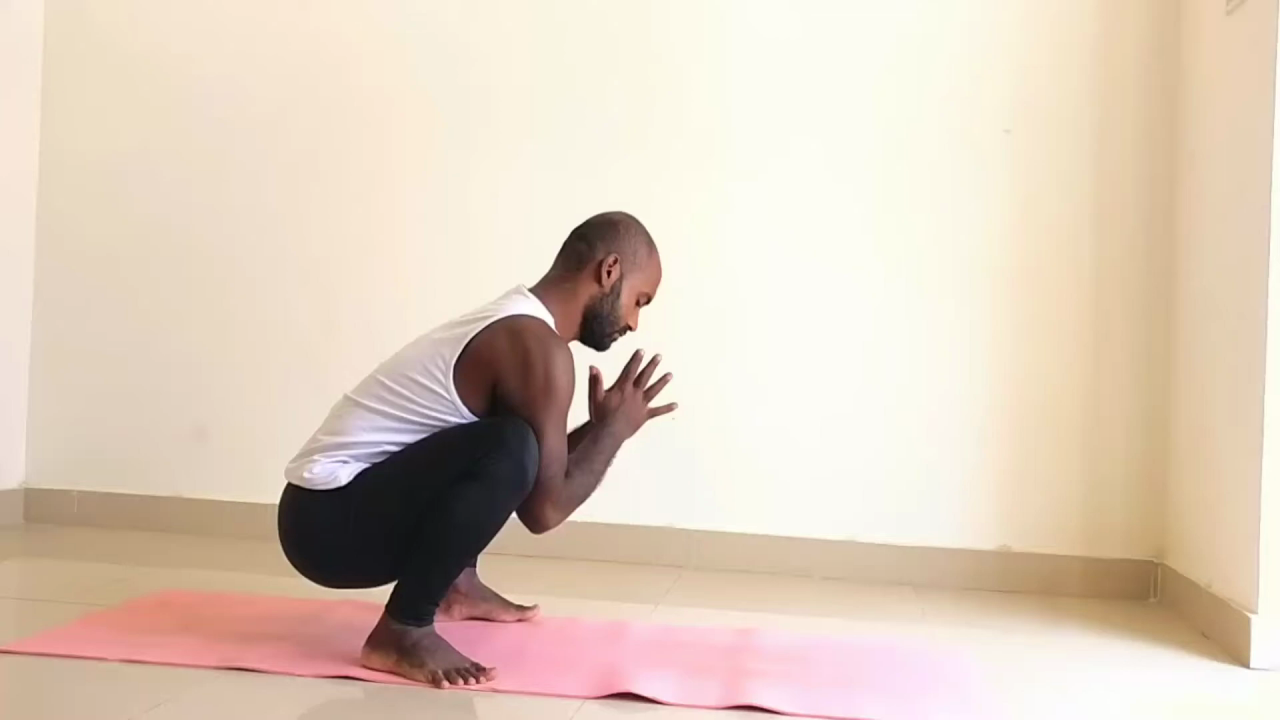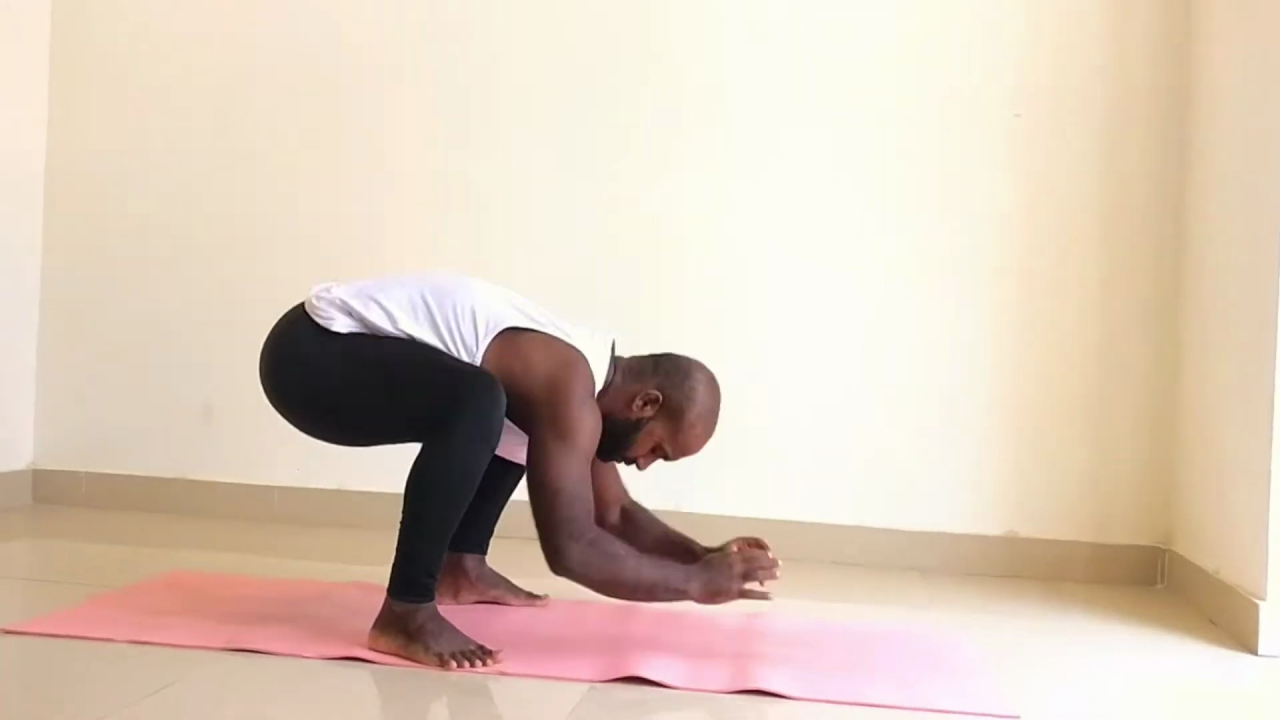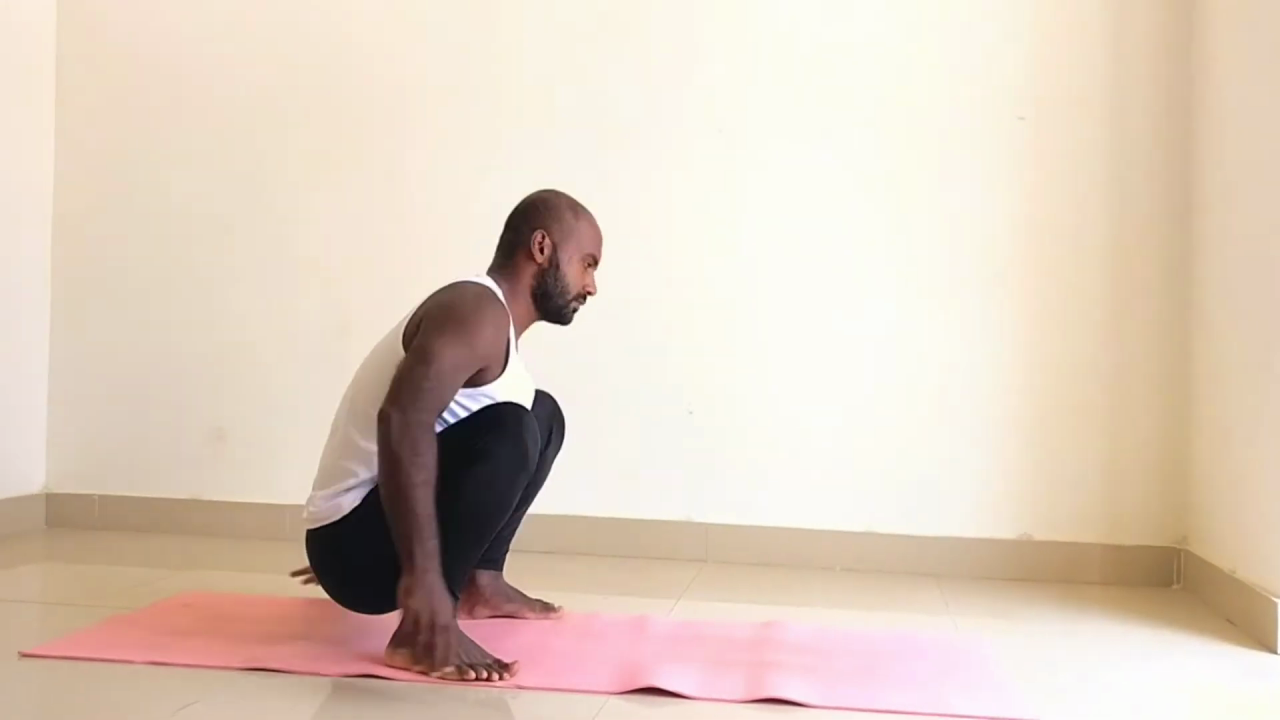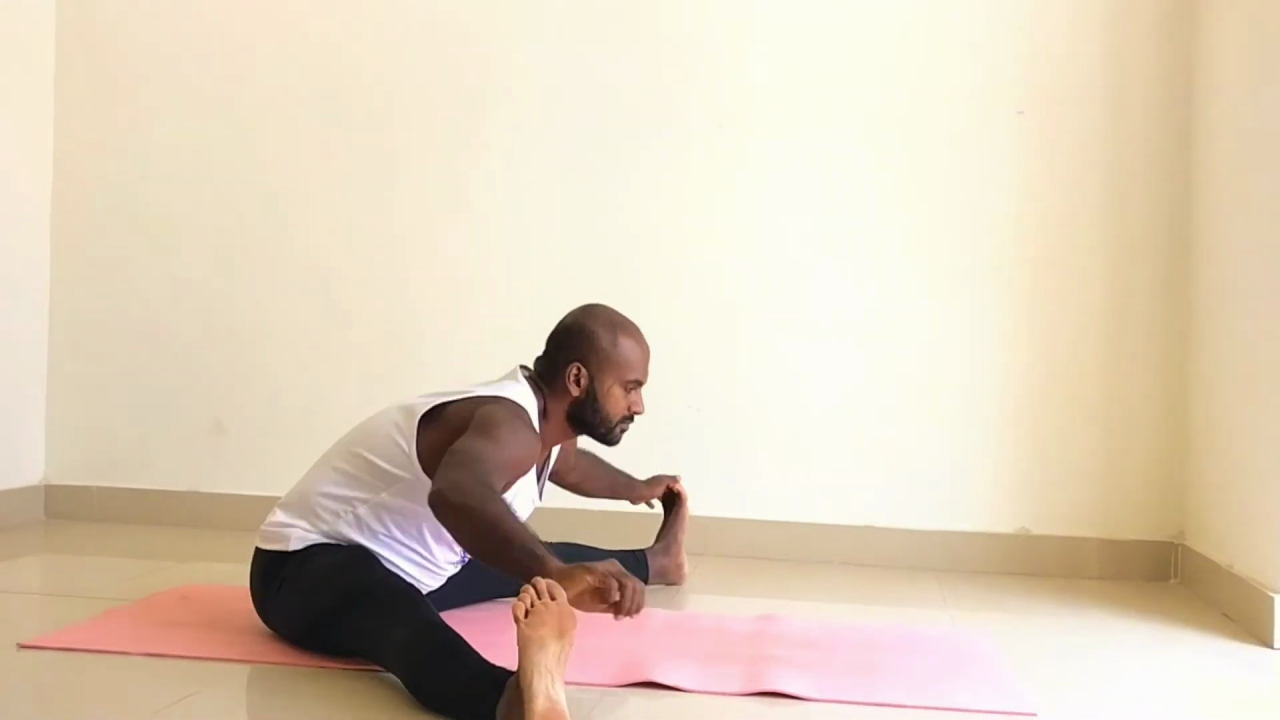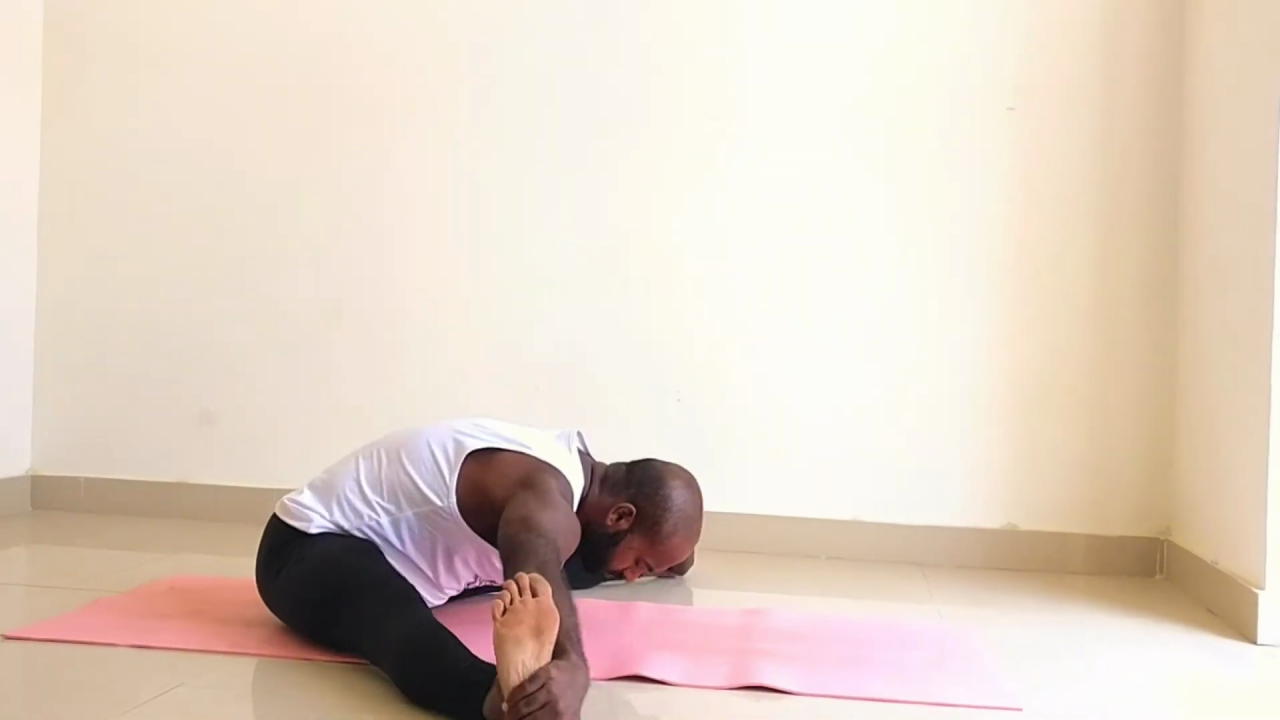
dt=0.7s
person 1, frame 1
left shoulder: (515, 326)
right shoulder: (537, 346)
left elbow: (543, 471)
right elbow: (543, 509)
left wrist: (603, 427)
right wrist: (614, 429)
left hip: (358, 504)
right hip: (330, 525)
right knee: (509, 449)
left ankle: (457, 585)
right ankle: (402, 632)
person 1, frame 2
left shoulder: (596, 382)
right shoulder: (567, 384)
left elbow: (615, 516)
right elbow: (571, 549)
left wrist: (704, 558)
right wrist: (699, 583)
right hip: (310, 347)
right knee: (477, 406)
left ankle: (465, 565)
right ankle: (407, 612)
person 1, frame 3
left shoulder: (493, 334)
right shoulder: (474, 312)
right elbow: (400, 429)
right wrist: (423, 569)
right hip: (354, 553)
left knee: (542, 414)
right knee: (506, 432)
left ankle: (476, 582)
right ankle: (420, 638)
person 1, frame 4
left shoulder: (541, 419)
right shoulder: (507, 425)
left elbow: (567, 463)
right elbow: (458, 496)
left wrist: (637, 488)
right wrist: (558, 572)
left hip: (396, 564)
left knee: (518, 569)
right knee: (407, 621)
left ankle: (653, 565)
person 1, frame 5
left shoulder: (576, 468)
right shoulder: (546, 493)
right elbow: (539, 594)
right wrist: (571, 670)
left hip: (375, 539)
right hip: (308, 546)
right knee: (395, 610)
